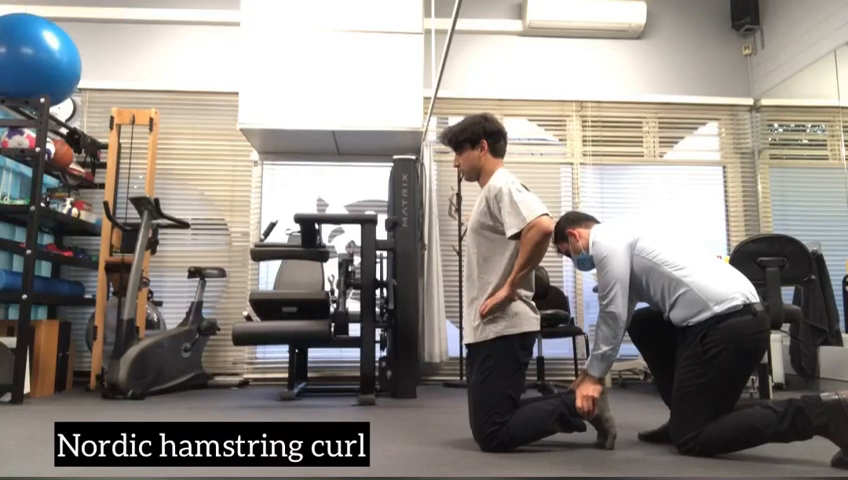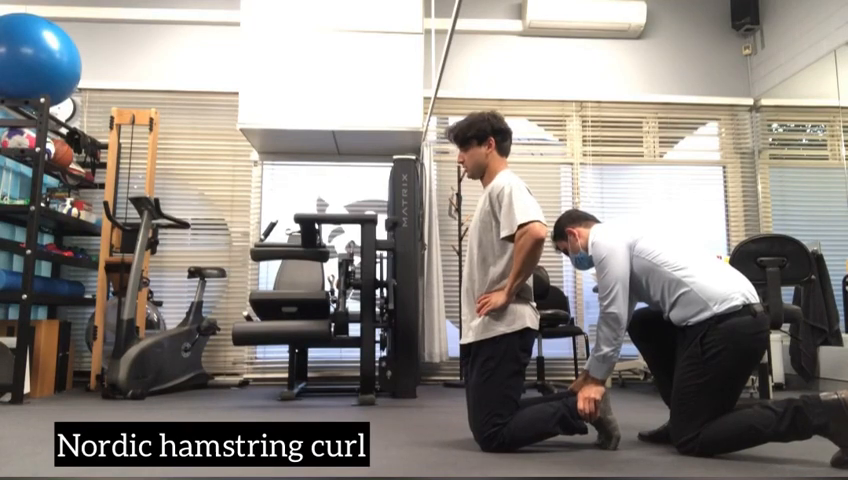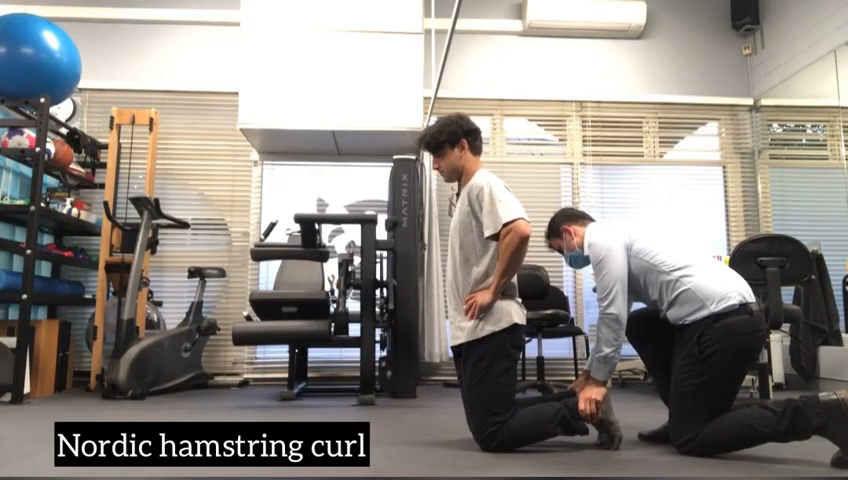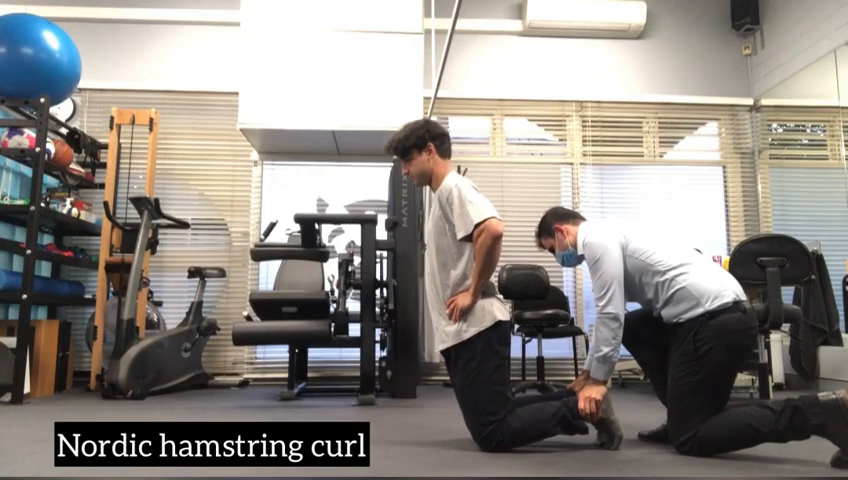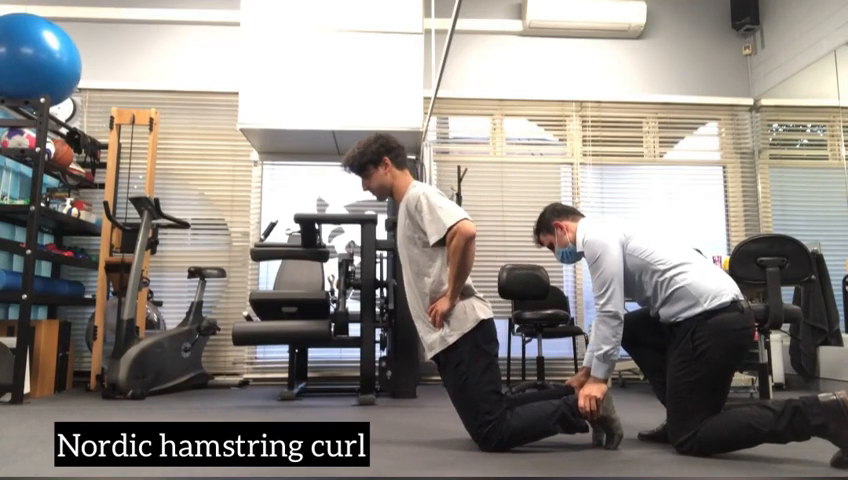
dt=1s
person 1, frame 1
left shoulder: (502, 186)
right shoulder: (490, 191)
left elbow: (543, 227)
left wrist: (510, 286)
left hip: (502, 328)
right hip: (487, 328)
left knee: (492, 434)
right knee: (490, 422)
left ankle: (580, 404)
right ankle: (575, 402)
person 1, frame 2
left shoulder: (505, 186)
right shoulder: (491, 191)
left elbow: (535, 233)
left wrist: (508, 291)
left hip: (501, 328)
right hip: (483, 328)
left knee: (493, 434)
right knee: (488, 424)
right ankle: (577, 402)
person 1, frame 3
left shoulder: (483, 186)
right shoulder: (469, 192)
left elbow: (520, 231)
left wrist: (494, 290)
left hip: (490, 325)
right hip: (473, 328)
left knee: (493, 434)
right knee: (491, 422)
right ankle: (577, 402)
person 1, frame 4
left shoulder: (454, 188)
right shoulder: (442, 195)
left elbow: (493, 230)
left wrist: (473, 292)
left hip: (475, 326)
right hip: (461, 329)
left knee: (493, 434)
right knee: (492, 421)
right ankle: (577, 401)
person 1, frame 5
left shoulder: (418, 196)
right shoulder: (408, 205)
left elbow: (465, 232)
left wrist: (451, 296)
left hip: (460, 328)
right hip: (449, 332)
left knee: (492, 433)
right knee: (492, 418)
right ankle: (579, 397)
person 2, frame 1
left shoulder: (606, 240)
right shoulder: (622, 240)
left elbow: (612, 316)
right elbow: (620, 318)
left wrist: (594, 377)
right wrist: (587, 372)
left hip: (728, 325)
right hip: (731, 316)
left knee: (691, 438)
right knee: (641, 323)
left ankle: (822, 413)
right ankle: (684, 416)
person 2, frame 2
left shoulder: (606, 239)
right shoulder: (621, 240)
left elbow: (613, 316)
right elbow: (620, 317)
left wrist: (596, 379)
right wrist: (589, 372)
left hip: (728, 325)
right hip: (733, 315)
left knee: (690, 438)
right knee: (641, 324)
left ankle: (823, 412)
right ankle: (684, 416)
person 2, frame 3
left shoulder: (603, 239)
right shoulder: (617, 240)
left elbow: (613, 316)
right elbow: (618, 318)
left wrist: (597, 380)
right wrist: (588, 372)
left hip: (724, 324)
right hip: (728, 315)
left knee: (690, 438)
right knee: (638, 326)
left ankle: (822, 413)
right ankle: (684, 416)
person 2, frame 4
left shoulder: (597, 239)
right shoulder: (608, 237)
left elbow: (610, 314)
right elbow: (611, 315)
left wrist: (597, 379)
right wrist: (587, 371)
left hip: (715, 322)
right hip: (719, 313)
left knee: (690, 438)
right knee: (631, 327)
left ankle: (821, 412)
right ankle: (681, 416)
person 2, frame 5
left shoulder: (597, 238)
right shoulder: (607, 236)
left elbow: (610, 313)
right elbow: (607, 313)
left wrist: (598, 378)
right wrist: (587, 369)
left hip: (712, 322)
right hip: (716, 314)
left knee: (689, 438)
right knee: (630, 330)
right ankle: (681, 415)
